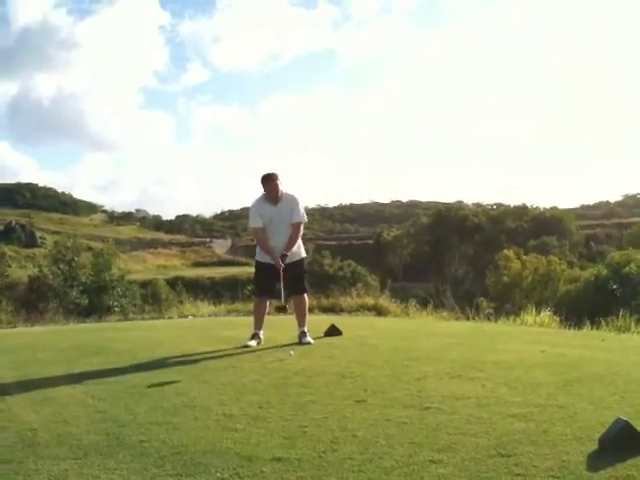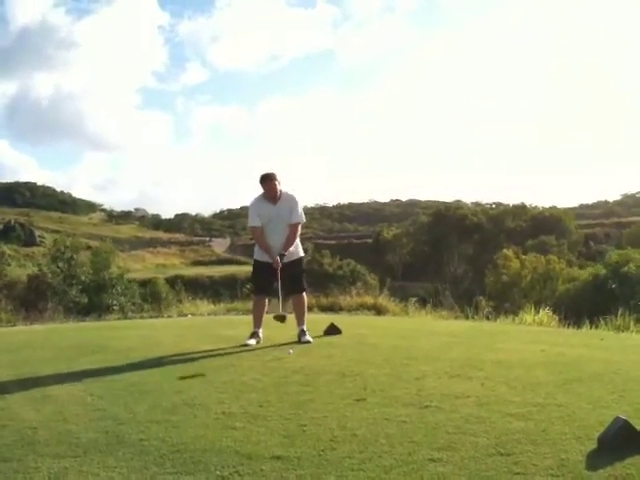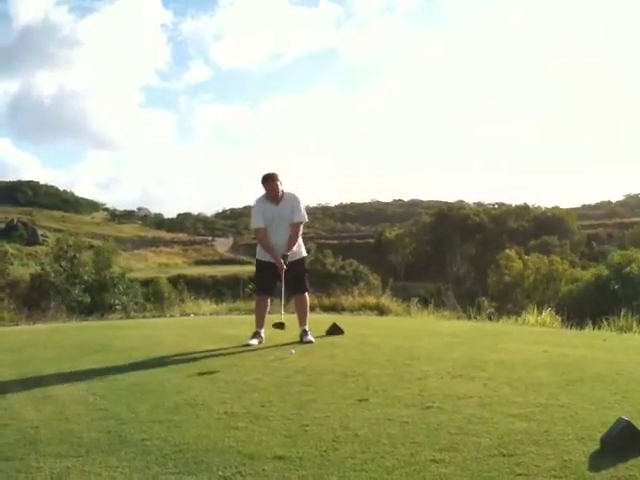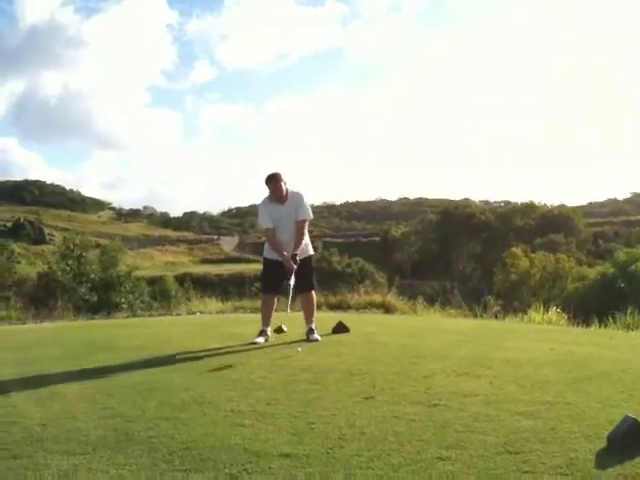
dt=0.1s
person 1, frame 1
left shoulder: (293, 201)
right shoulder: (256, 206)
left elbow: (297, 230)
right elbow: (259, 236)
left wrist: (285, 253)
right wrist: (274, 257)
left hip: (293, 256)
right hip: (266, 258)
left knee: (300, 293)
right knee: (261, 296)
left ankle: (303, 331)
right ankle: (257, 333)
person 1, frame 2
left shoulder: (292, 201)
right shoulder: (255, 205)
left elbow: (295, 230)
right elbow: (257, 234)
left wrist: (283, 252)
right wrist: (272, 255)
left hip: (291, 255)
right hip: (264, 257)
left knee: (298, 292)
right knee: (259, 294)
left ankle: (302, 330)
right ankle: (256, 332)
person 1, frame 3
left shoulder: (294, 201)
right shoulder: (258, 206)
left elbow: (297, 230)
right elbow: (260, 235)
left wrist: (286, 253)
right wrist: (276, 257)
left hip: (294, 255)
right hip: (266, 257)
left knee: (300, 292)
right knee: (262, 294)
left ankle: (304, 330)
right ankle: (259, 332)
person 1, frame 4
left shoulder: (299, 199)
right shoulder: (265, 206)
left elbow: (301, 228)
right elbow: (270, 236)
left wrist: (295, 253)
right wrist: (285, 257)
left hip: (301, 253)
right hip: (274, 256)
left knee: (307, 290)
right knee: (268, 293)
left ankle: (311, 328)
right ankle: (265, 330)
